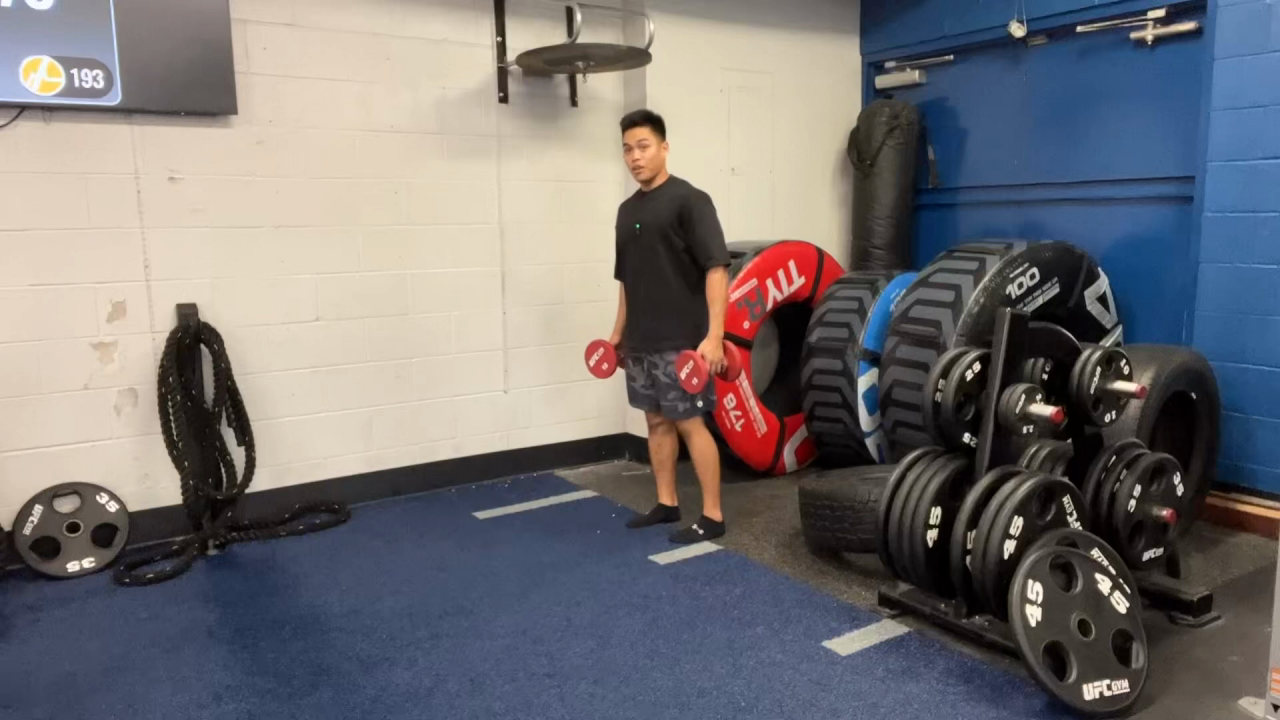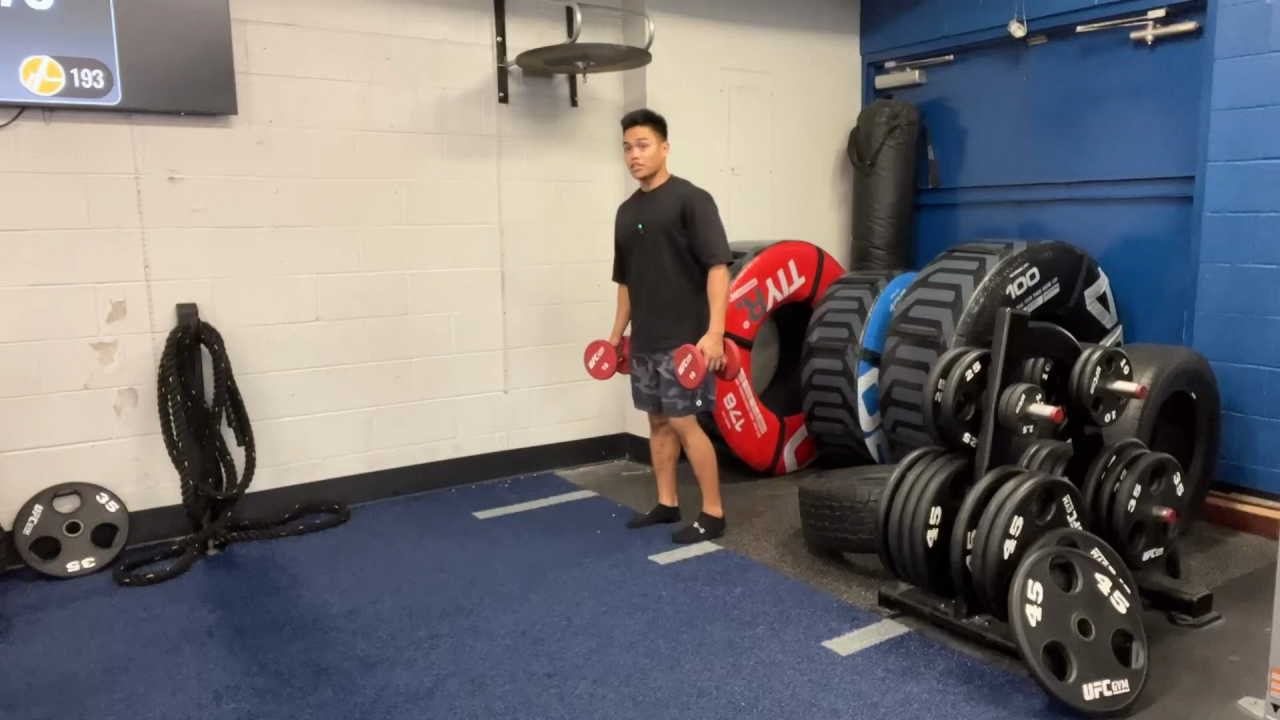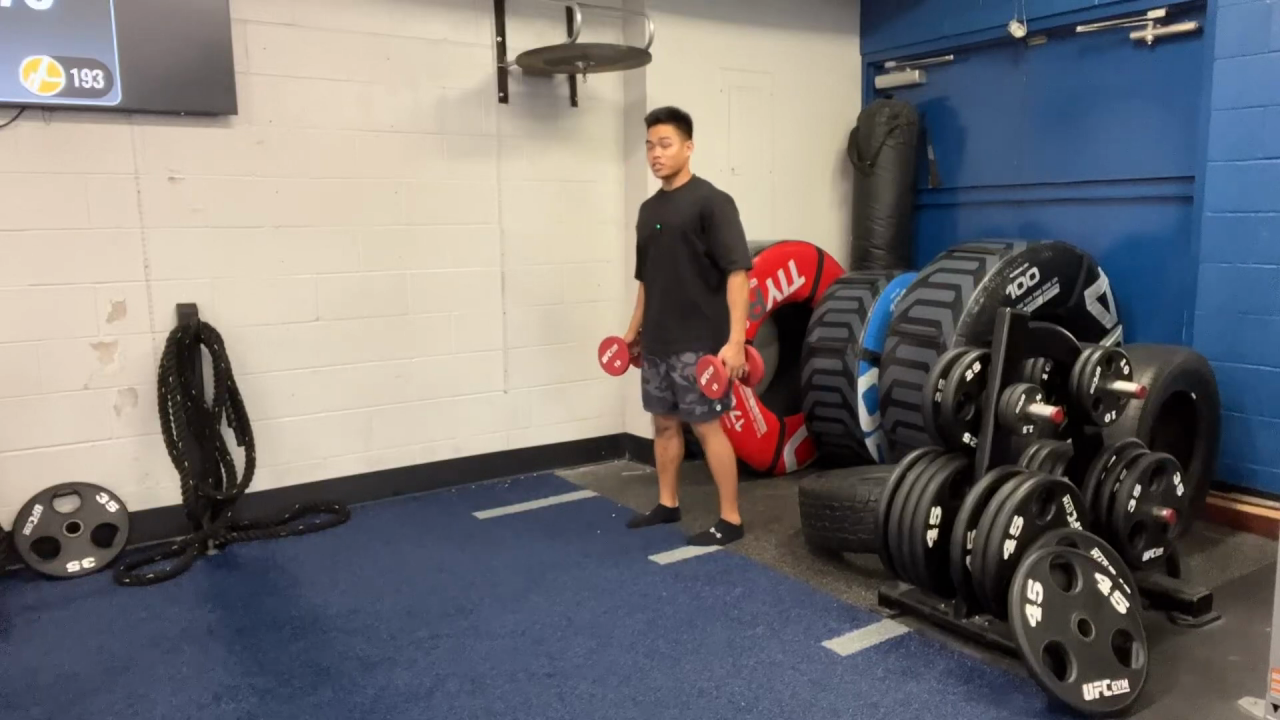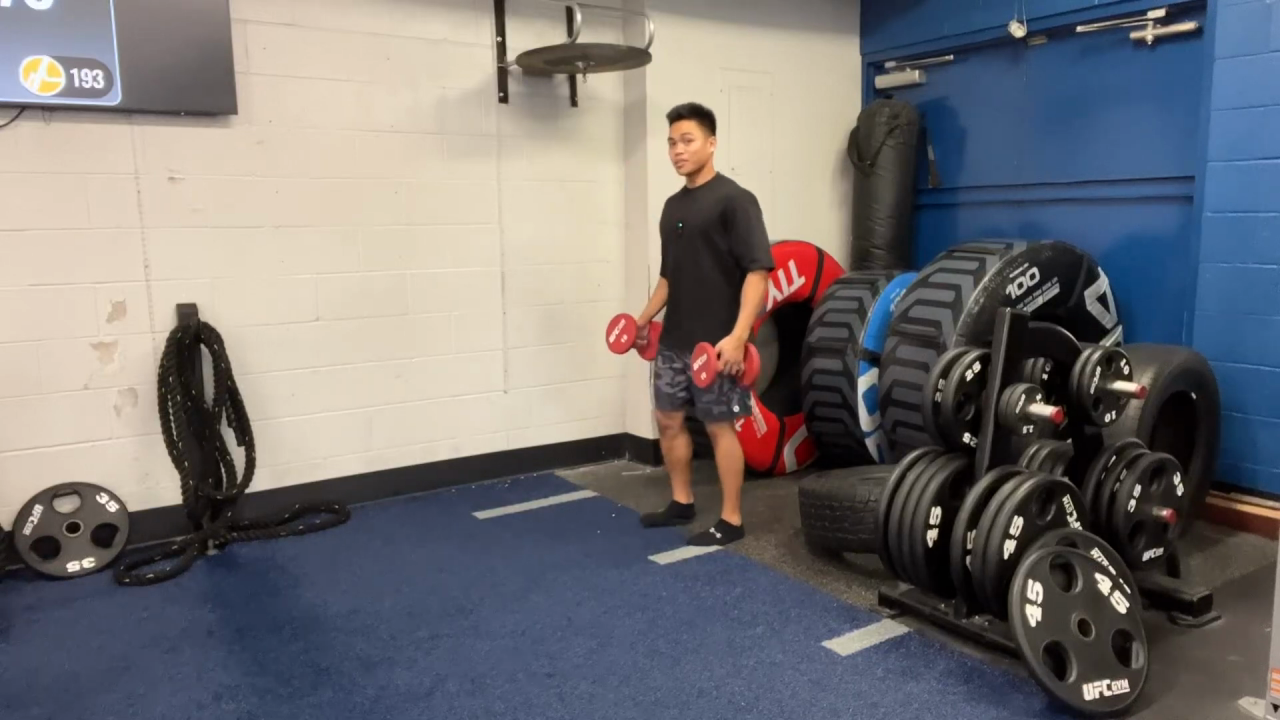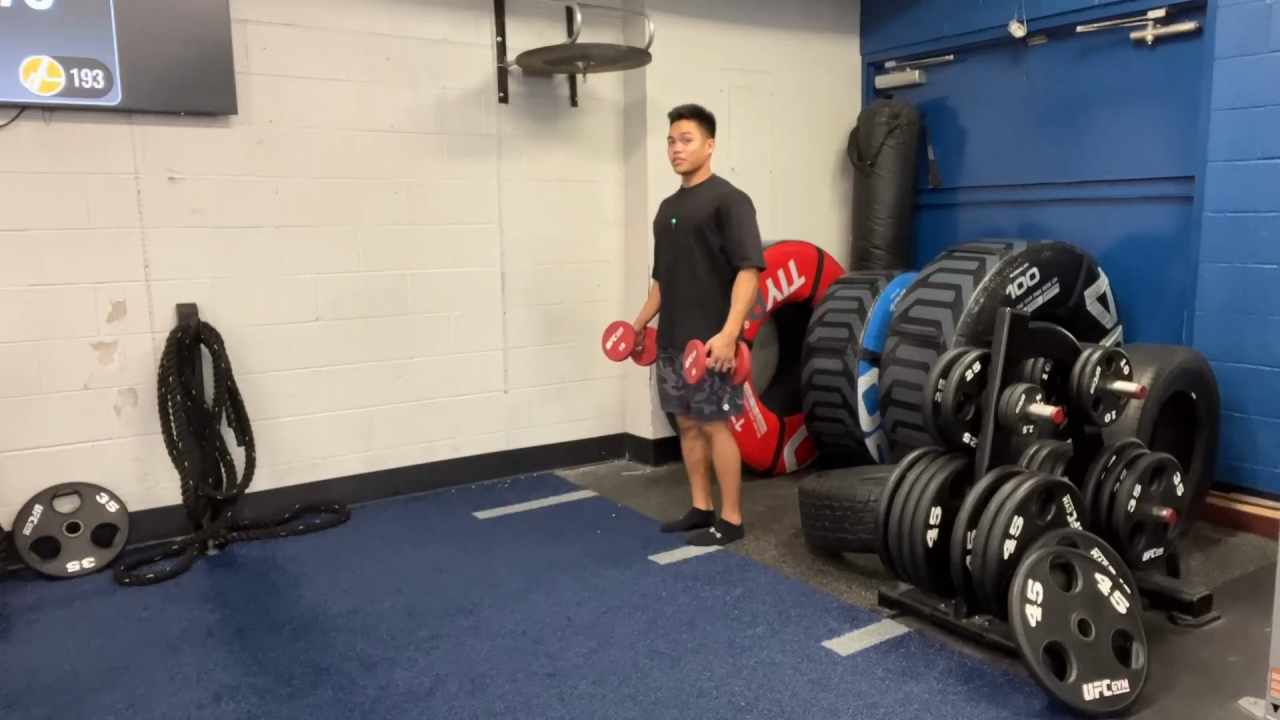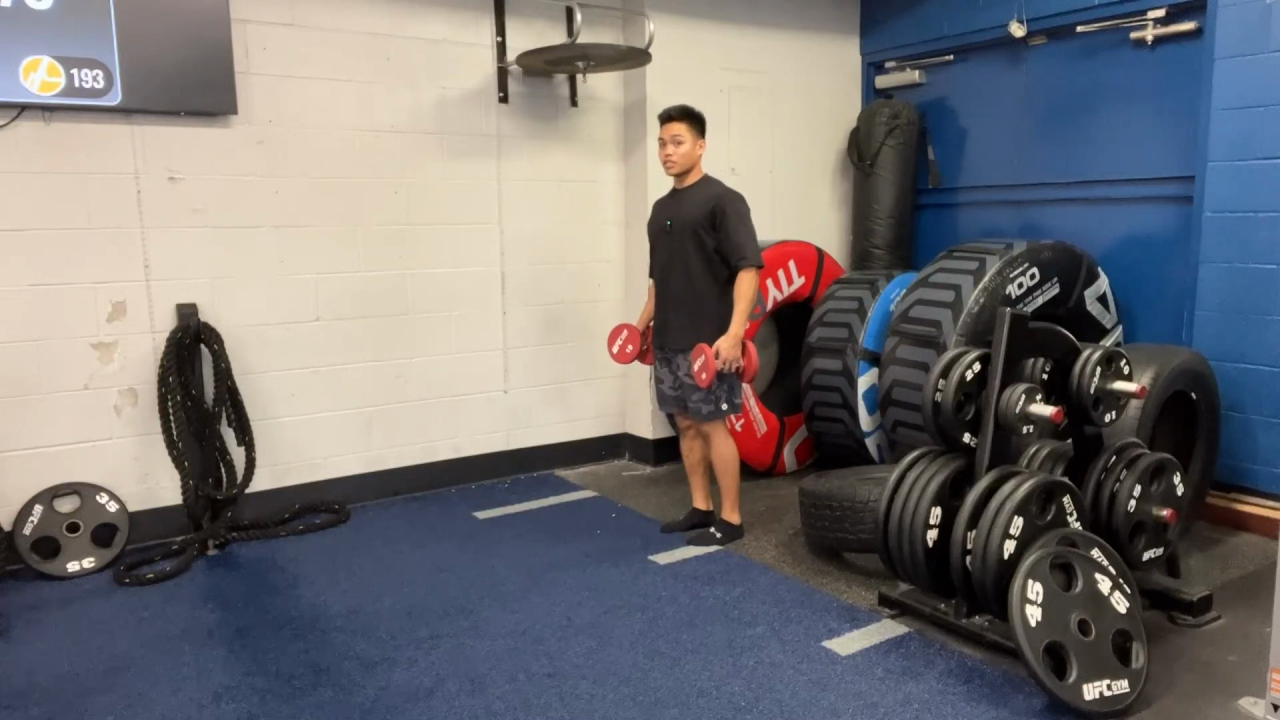
dt=0.4s
person 1, frame 1
left shoulder: (689, 200)
right shoulder: (627, 209)
left elbow: (716, 268)
left wrist: (714, 335)
right wrist: (619, 331)
left hip: (680, 340)
right hip: (641, 340)
left knee: (689, 422)
right knee: (656, 420)
left ankle: (712, 516)
right ankle: (666, 503)
person 1, frame 2
left shoulder: (691, 200)
right shoulder: (627, 211)
left elbow: (718, 266)
left wrist: (714, 331)
right wrist: (617, 333)
left hip: (684, 338)
right hip: (645, 341)
left knee: (683, 422)
right knee: (658, 421)
left ankle: (712, 512)
right ankle: (667, 503)
person 1, frame 3
left shoulder: (711, 202)
right shoulder: (649, 209)
left elbow: (738, 272)
left wrist: (736, 339)
right wrist: (634, 328)
left hip: (698, 342)
right hip: (658, 341)
left knee: (706, 426)
right knee: (664, 423)
left ankle: (731, 519)
right ankle: (667, 504)
person 1, frame 4
left shoulder: (734, 200)
right shoulder: (673, 205)
left elbow: (758, 271)
left wrist: (738, 335)
right wrist: (645, 316)
left hip: (716, 342)
right hip: (675, 339)
left knee: (719, 427)
right knee: (668, 420)
left ankle: (731, 520)
right ankle: (681, 501)
person 1, frame 5
left shoulder: (728, 200)
right shoulder: (668, 206)
left elbow: (749, 269)
left wrist: (728, 332)
right wrist: (641, 322)
left hip: (709, 341)
right hip: (672, 340)
left knee: (714, 425)
right knee: (687, 424)
left ankle: (731, 520)
right ankle: (701, 508)
person 1, frame 6
left shoulder: (722, 200)
right shoulder: (661, 208)
left elbow: (748, 268)
left wrist: (735, 332)
right wrist: (642, 324)
left hip: (706, 341)
right hip: (668, 340)
left knee: (712, 425)
right knee: (686, 424)
left ankle: (731, 519)
right ankle: (700, 509)
